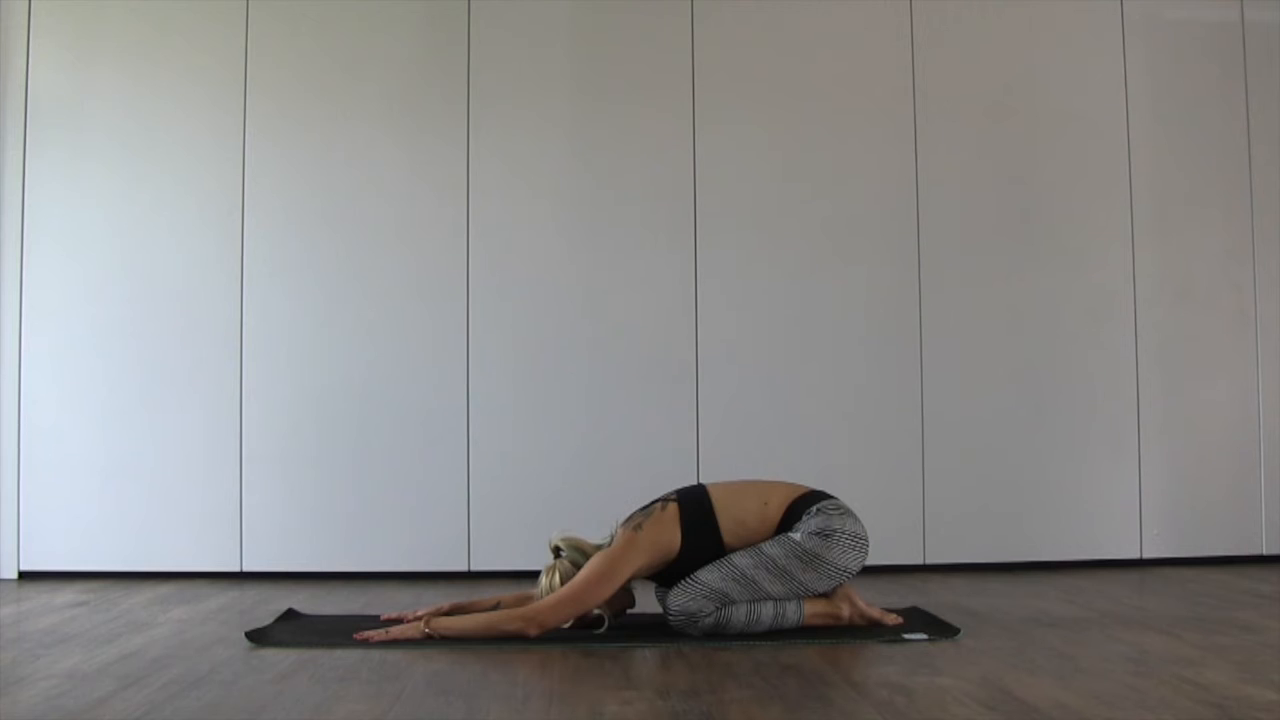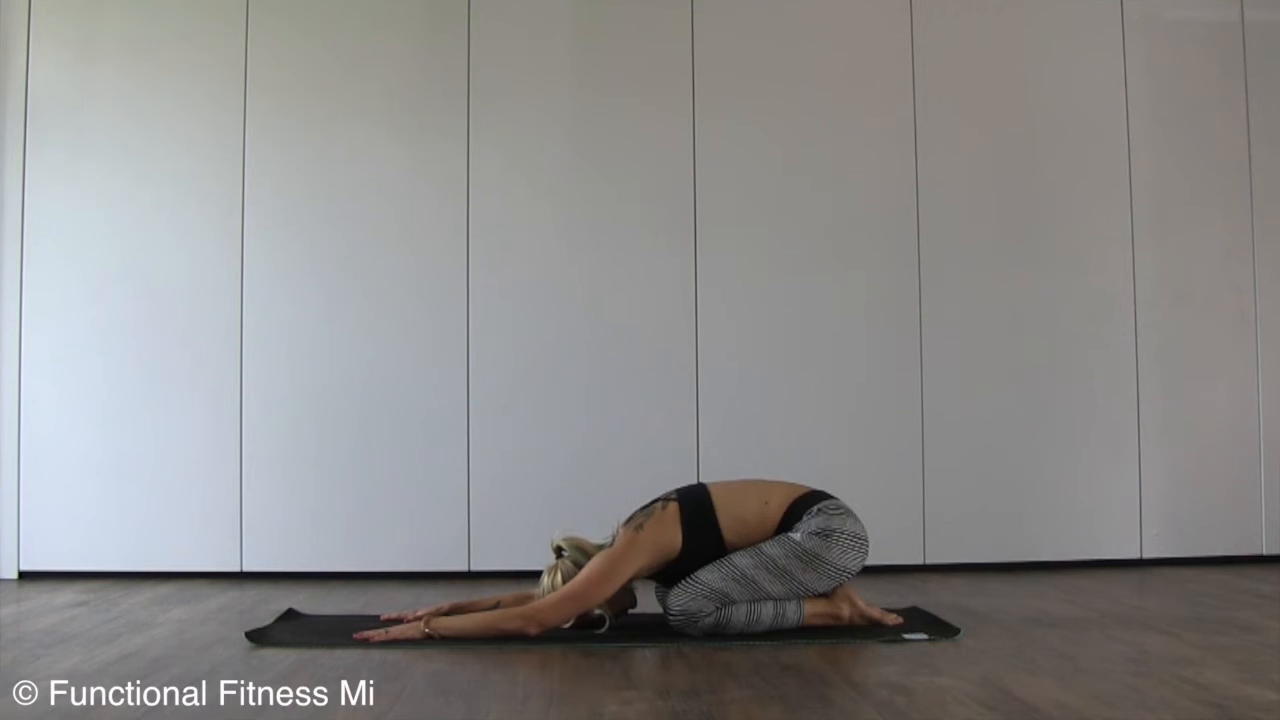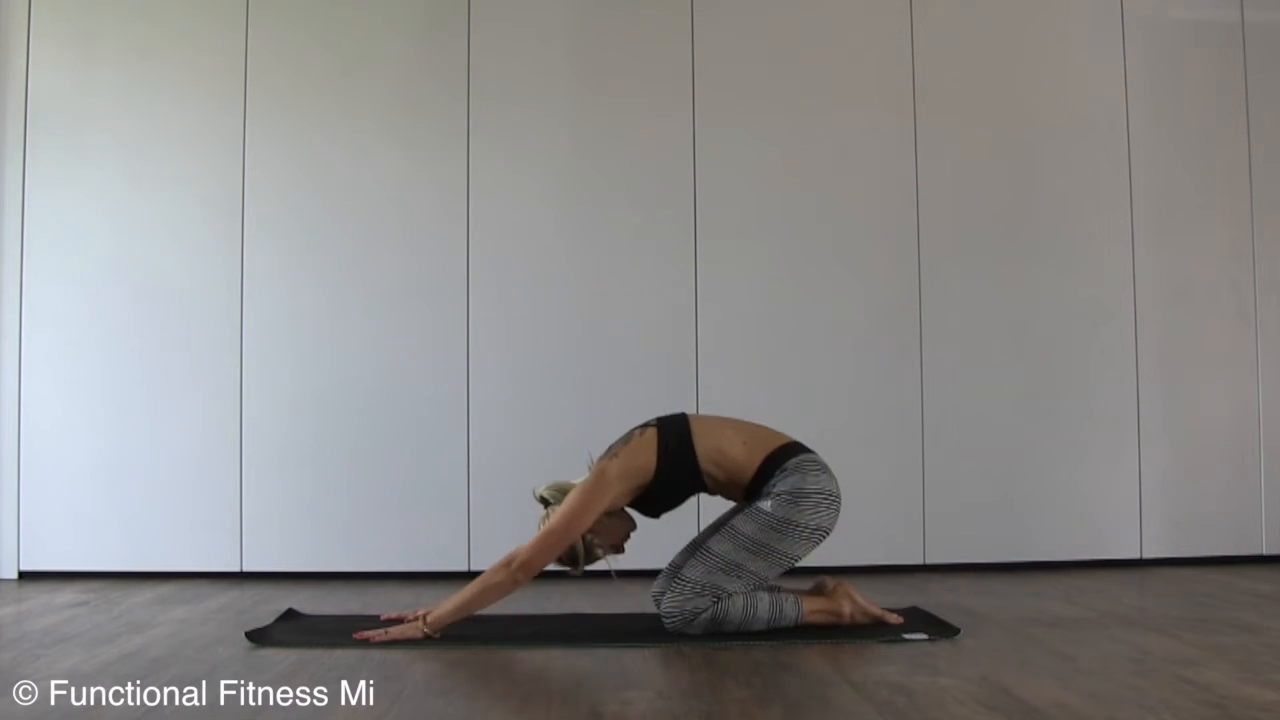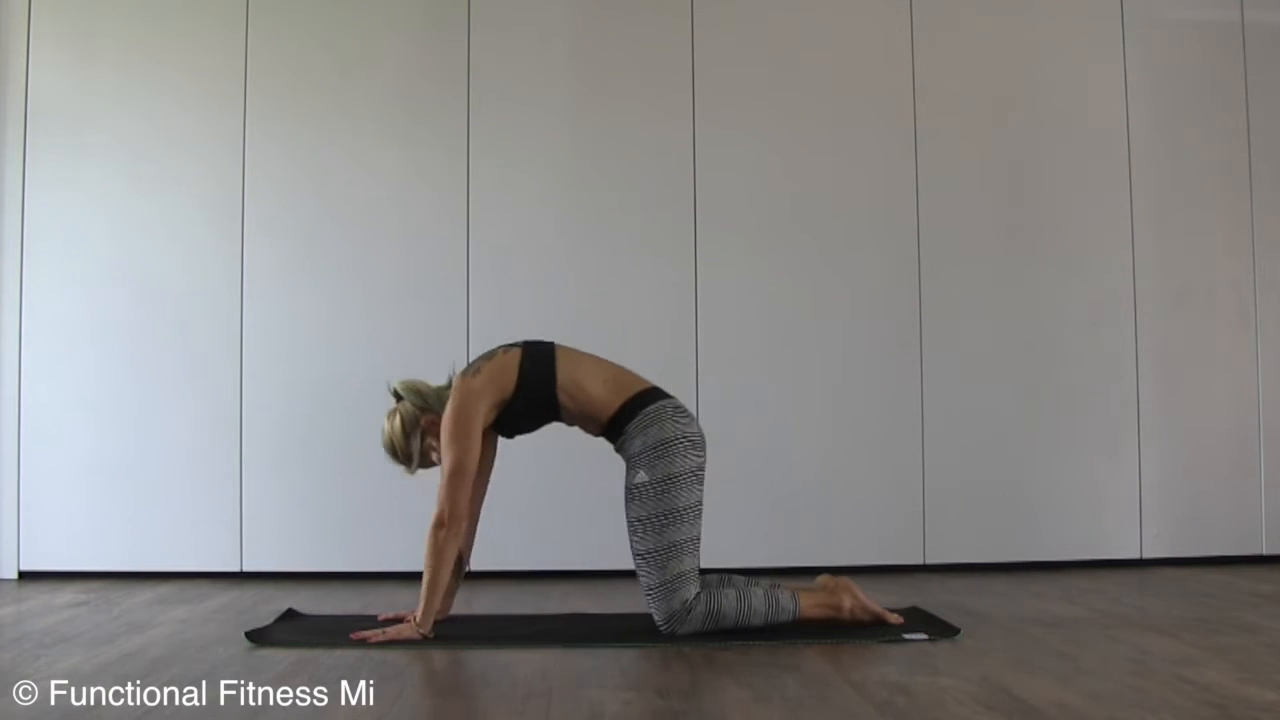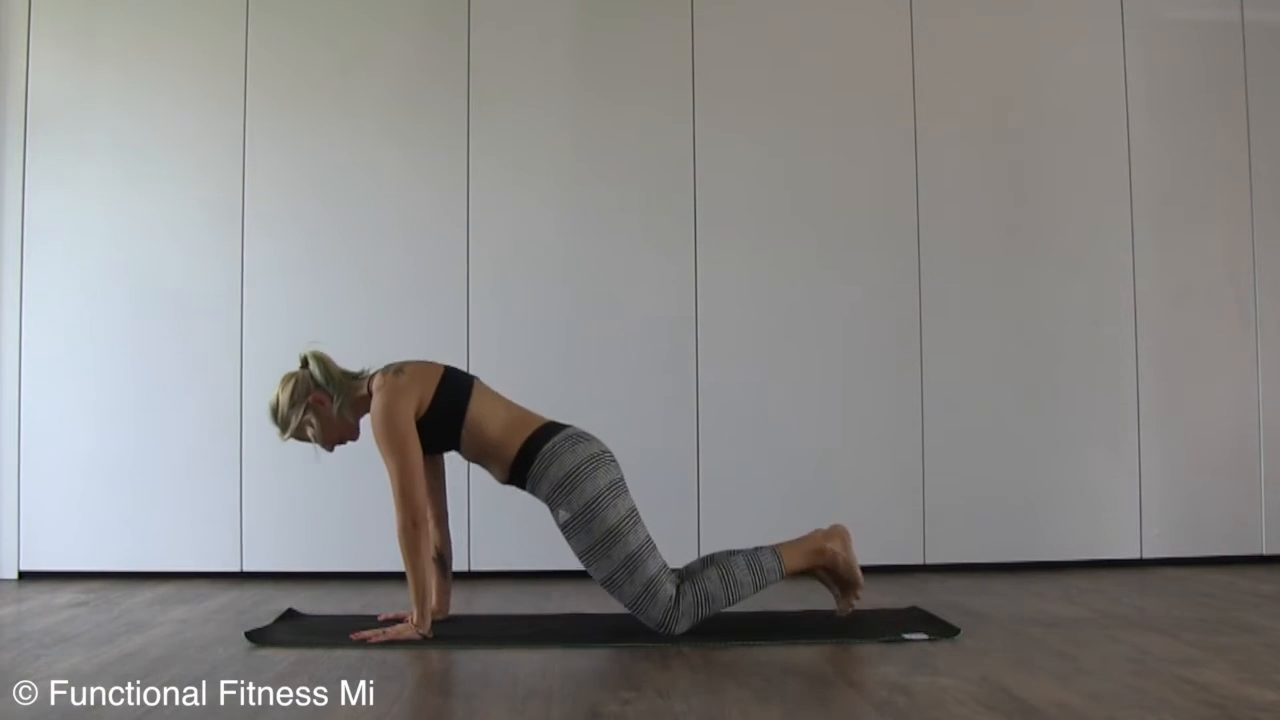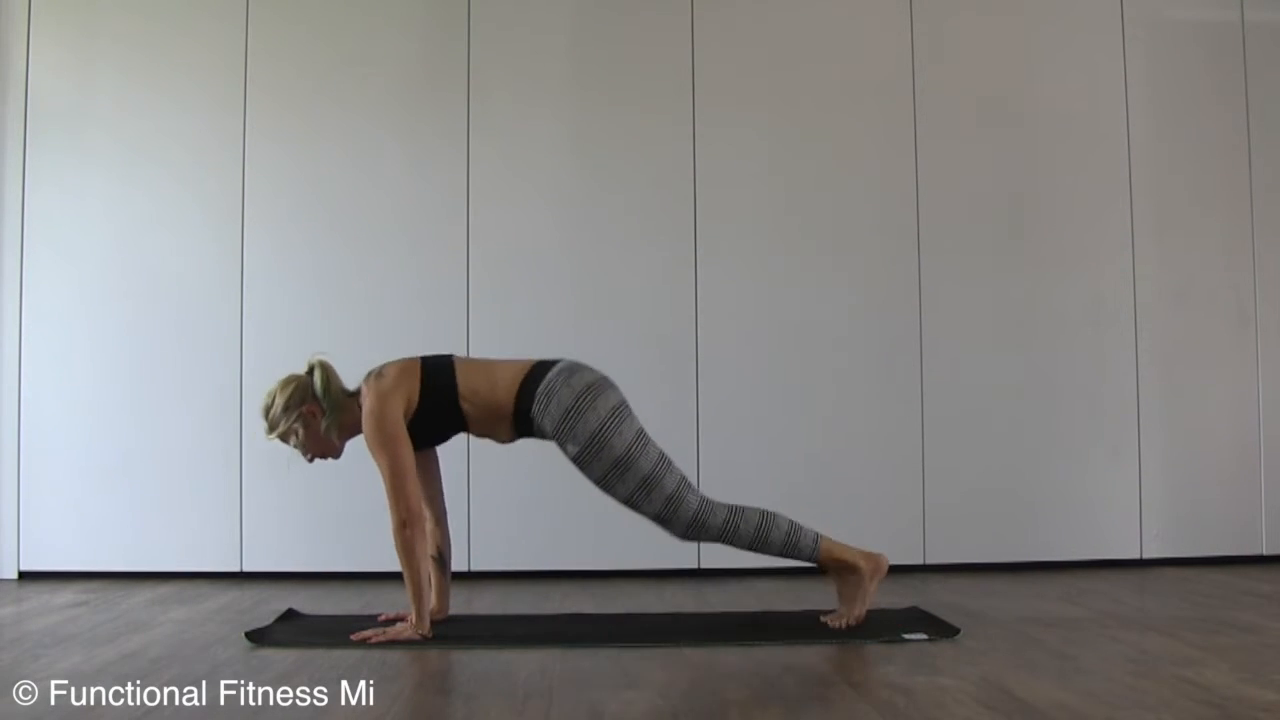
dt=0.7s
person 1, frame 1
left shoulder: (626, 552)
right shoulder: (630, 544)
left elbow: (531, 621)
right elbow: (538, 595)
left wrist: (428, 628)
right wrist: (447, 607)
left hip: (828, 531)
right hip: (811, 527)
left knee: (688, 608)
right knee: (675, 592)
left ankle: (830, 609)
right ankle: (823, 596)
person 1, frame 2
left shoulder: (629, 552)
right shoulder: (632, 543)
left elbow: (531, 619)
right elbow: (539, 596)
left wrist: (429, 628)
right wrist: (445, 606)
left hip: (829, 530)
right hip: (812, 527)
left knee: (688, 608)
right knee: (677, 591)
left ankle: (830, 609)
right ankle: (822, 593)
person 1, frame 3
left shoulder: (605, 484)
right shoulder: (610, 484)
left elbow: (521, 566)
right elbow: (525, 561)
left wrist: (429, 625)
right wrist: (438, 612)
left hip: (801, 490)
right hip: (783, 487)
left knee: (683, 611)
right knee: (674, 594)
left ankle: (830, 608)
right ankle: (818, 595)
person 1, frame 4
left shoulder: (463, 403)
right shoulder: (482, 407)
left elbow: (450, 520)
right elbow: (465, 520)
left wrist: (422, 622)
right wrist: (435, 607)
left hip: (657, 437)
right hip: (659, 434)
left knee: (676, 612)
right knee: (674, 591)
left ankle: (829, 603)
right ankle: (816, 592)
person 1, frame 5
left shoulder: (388, 398)
right shoulder: (407, 400)
left elbow: (414, 519)
right elbow: (433, 515)
left wrist: (420, 618)
right wrist: (437, 603)
left hip: (569, 471)
right hip: (572, 464)
left knee: (670, 612)
right knee: (664, 593)
left ankle: (817, 551)
right ankle: (810, 550)
person 1, frame 6
left shoulder: (376, 404)
right shoulder: (400, 409)
left elbow: (409, 520)
right elbow: (432, 513)
left wrist: (418, 617)
right wrist: (437, 602)
left hip: (571, 401)
right hip: (567, 398)
left knee: (690, 513)
right knee: (689, 515)
left ankle: (852, 559)
right ankle: (838, 556)
